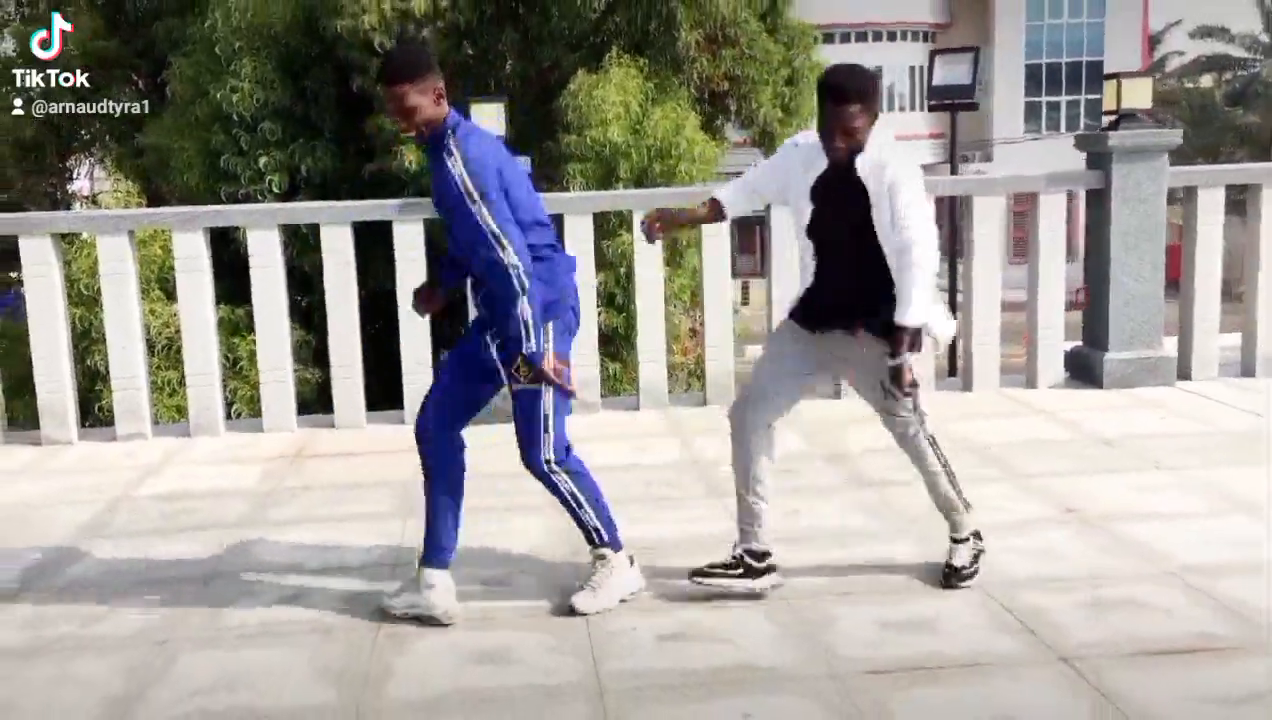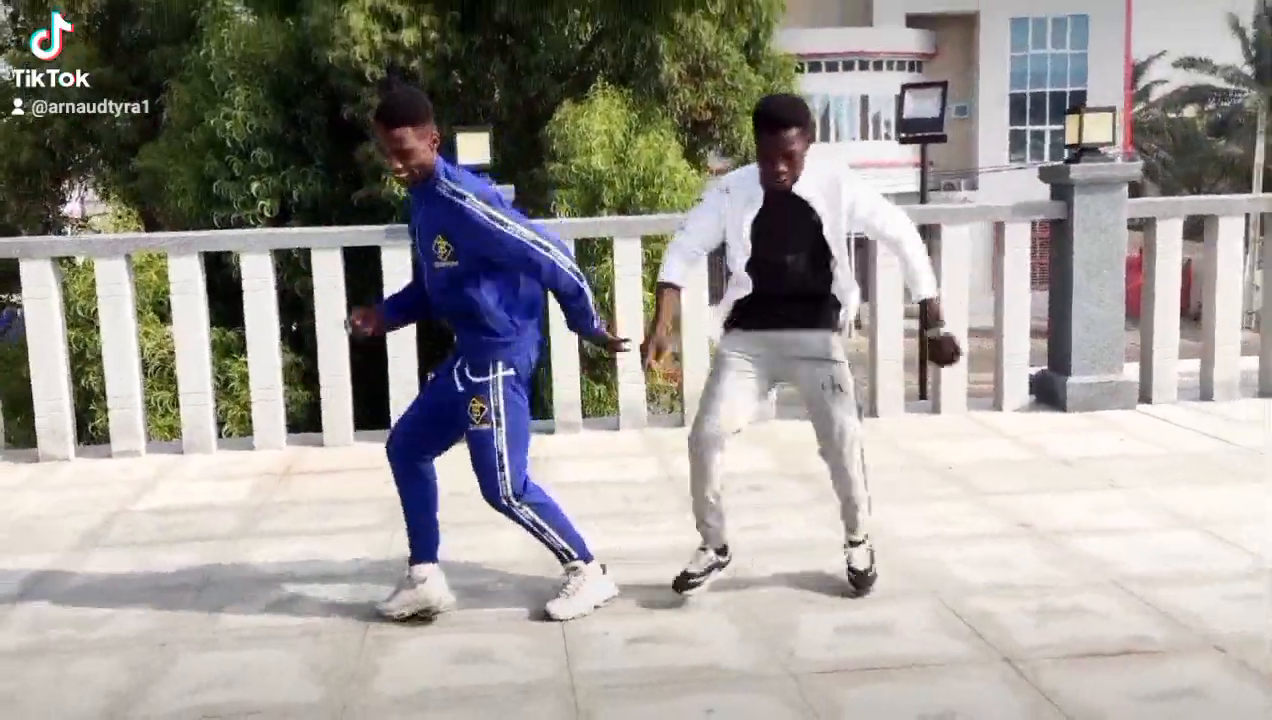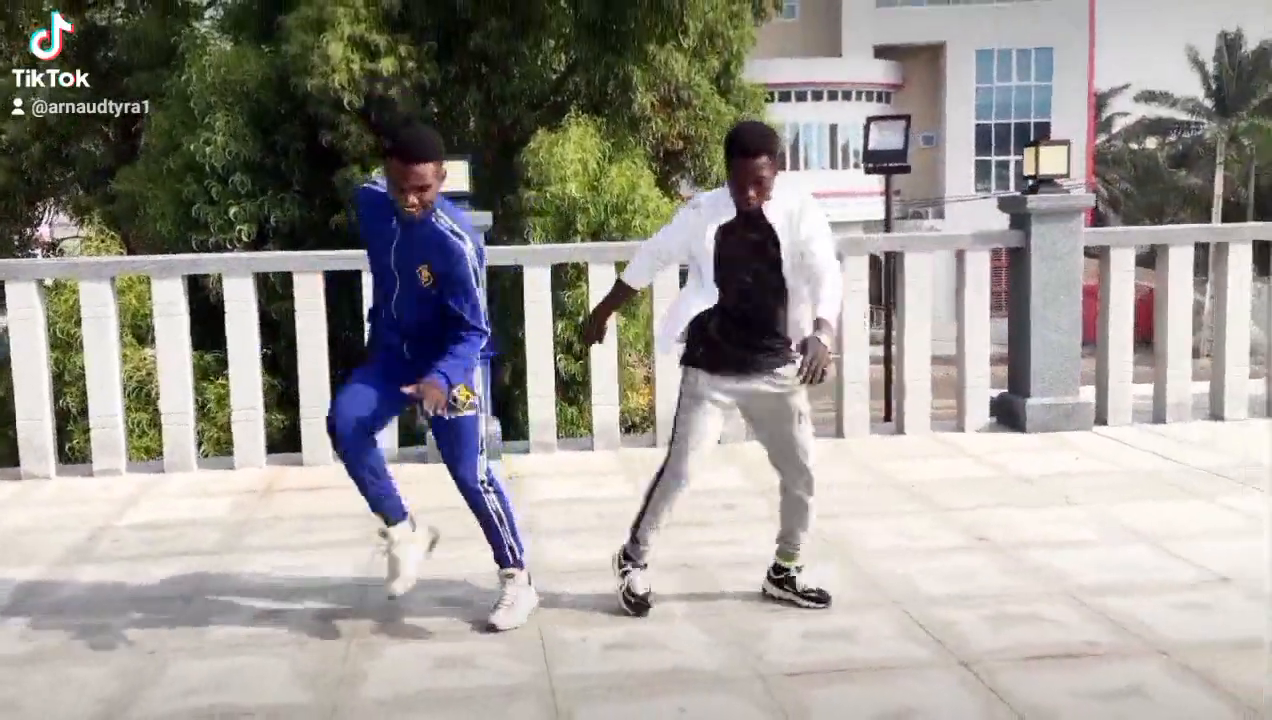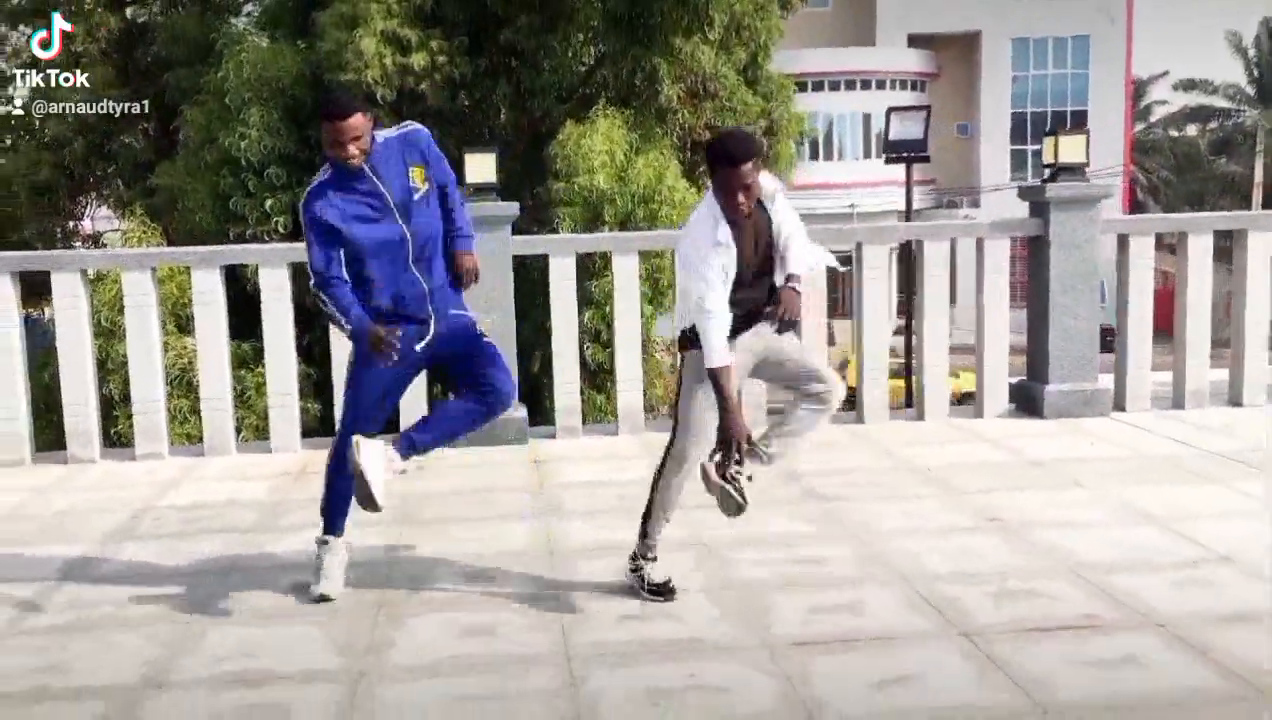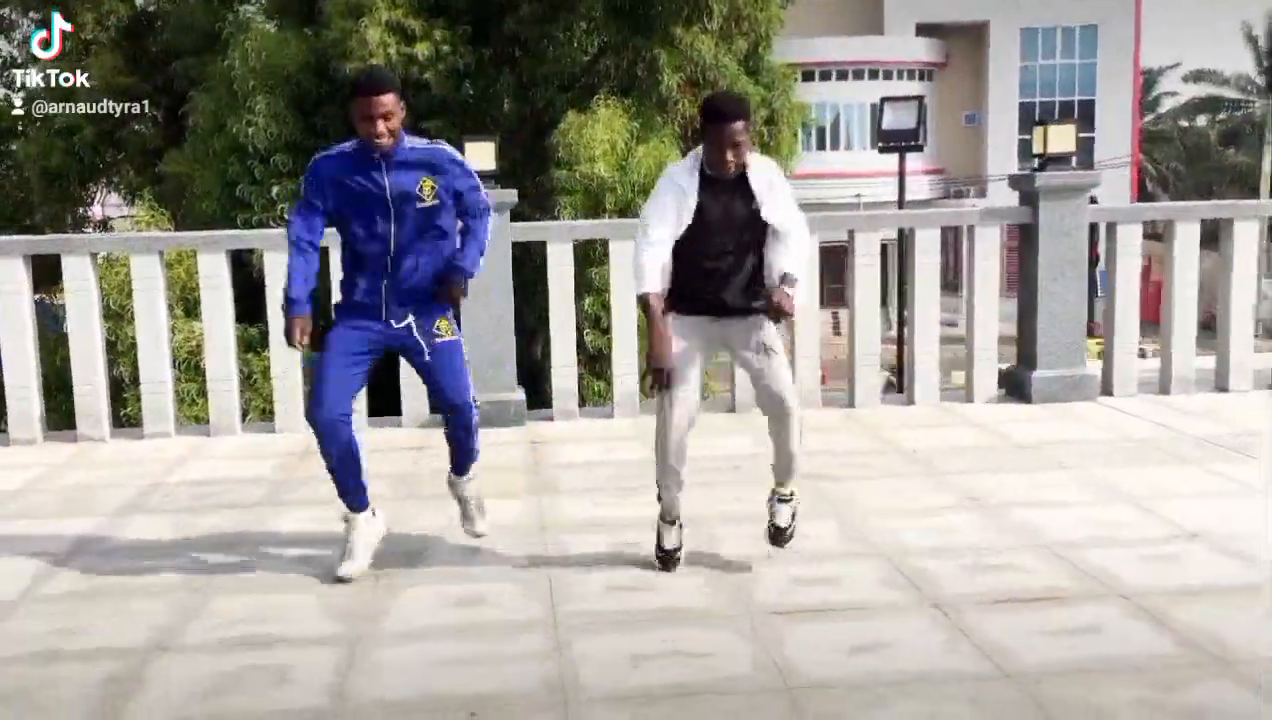
dt=0.5s
person 1, frame 1
left shoulder: (459, 156)
right shoulder: (450, 144)
left elbow: (504, 251)
left wrist: (534, 347)
right wrist: (442, 280)
left hip: (537, 311)
right hip: (501, 313)
left knee: (544, 452)
right knee: (435, 428)
left ankle: (617, 563)
right ankle: (434, 576)
person 1, frame 2
left shoulder: (464, 202)
right shoulder: (421, 198)
left elbow: (550, 256)
left wrist: (589, 327)
right wrist: (386, 314)
left hip: (497, 356)
right hip: (469, 356)
left knee: (504, 488)
right knee: (406, 448)
left ankle: (589, 572)
right ankle: (425, 577)
person 1, frame 3
left shoulder: (455, 240)
right shoulder: (370, 198)
left elbow: (473, 332)
left wrist: (441, 379)
left hip: (450, 359)
right hip: (393, 352)
left knee: (471, 475)
right knee: (345, 419)
left ankle: (516, 579)
right ankle: (403, 531)
person 1, frame 4
left shoulder: (413, 140)
right shoulder: (320, 201)
left elbow: (449, 188)
right elbow: (327, 282)
left wrist: (463, 244)
right wrist: (364, 330)
left hip: (448, 318)
right hip: (384, 332)
left knee: (499, 390)
right knee: (351, 440)
left ankle: (390, 456)
right ankle: (331, 546)
person 1, frame 5
left shoulder: (439, 158)
right shoulder: (328, 169)
left elbow: (478, 211)
right elbow: (303, 238)
left wrist: (463, 269)
right wrist: (297, 306)
left hip: (425, 305)
right hip: (360, 315)
left knee: (458, 403)
right knee: (327, 415)
left ankle: (462, 480)
right ankle: (362, 519)
person 2, frame 1
left shoulder: (893, 168)
right shoulder: (803, 156)
left elbow: (918, 255)
right elbow: (750, 189)
left wrist: (905, 352)
right wrist: (682, 215)
left hip: (881, 326)
right hip: (816, 318)
left knee: (910, 435)
right knee: (749, 416)
left ankle: (964, 537)
right ankle: (754, 556)
person 2, frame 2
left shoulder: (838, 186)
right shoulder: (732, 191)
left elbow: (902, 239)
right elbow: (683, 251)
left wrist: (935, 323)
right wrist: (662, 323)
left hip: (816, 337)
right hip: (749, 335)
left knee: (843, 445)
right knee: (707, 436)
left ankle: (856, 543)
right ankle: (712, 545)
person 2, frame 3
left shoulder: (801, 214)
right shoulder: (705, 211)
left elbow: (826, 277)
right elbow: (652, 257)
left wrist: (822, 333)
right wrist: (605, 310)
left hip: (772, 363)
right hip: (710, 362)
left knee: (801, 471)
right knee: (680, 469)
left ankle: (784, 570)
right ankle: (634, 559)
person 2, frame 4
left shoulder: (772, 193)
right shoulder: (703, 236)
left elbow: (795, 243)
right elbow: (711, 324)
left wrist: (793, 287)
right wrist: (730, 413)
left hip: (762, 327)
right hip: (712, 340)
left knee: (826, 388)
right knee: (687, 449)
left ankle: (737, 465)
right ankle: (645, 557)
person 2, frame 5
left shoulder: (766, 175)
right shoulder: (676, 181)
left elbow: (795, 233)
right elbow: (649, 256)
left wrist: (787, 284)
right wrist: (658, 335)
left hip: (749, 308)
right hip: (688, 315)
left knee: (782, 403)
right knee: (674, 422)
left ankle: (783, 492)
right ankle: (670, 519)
